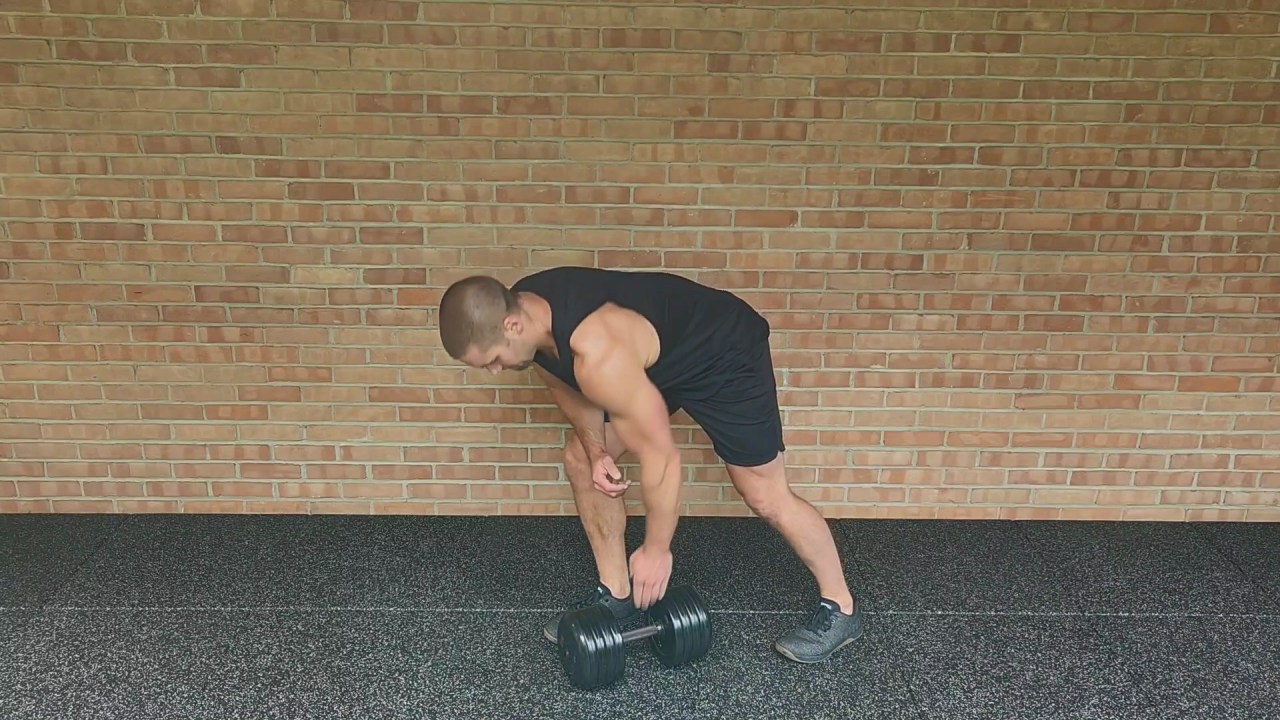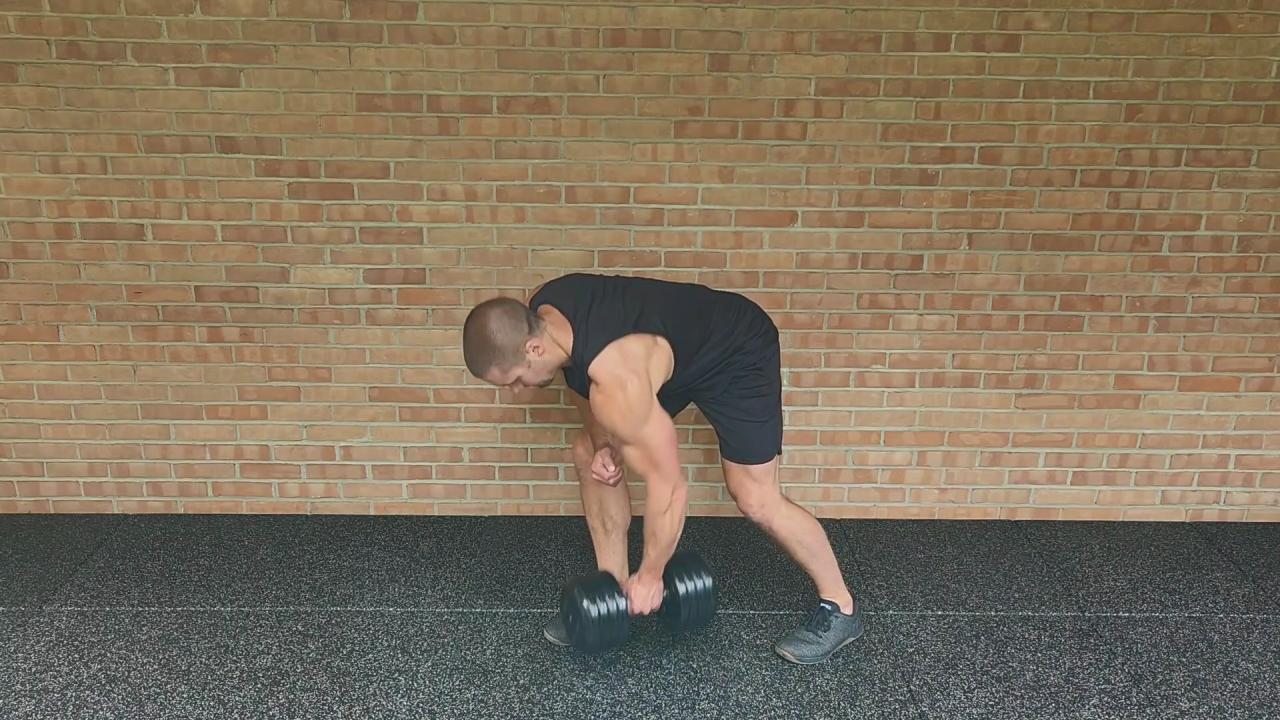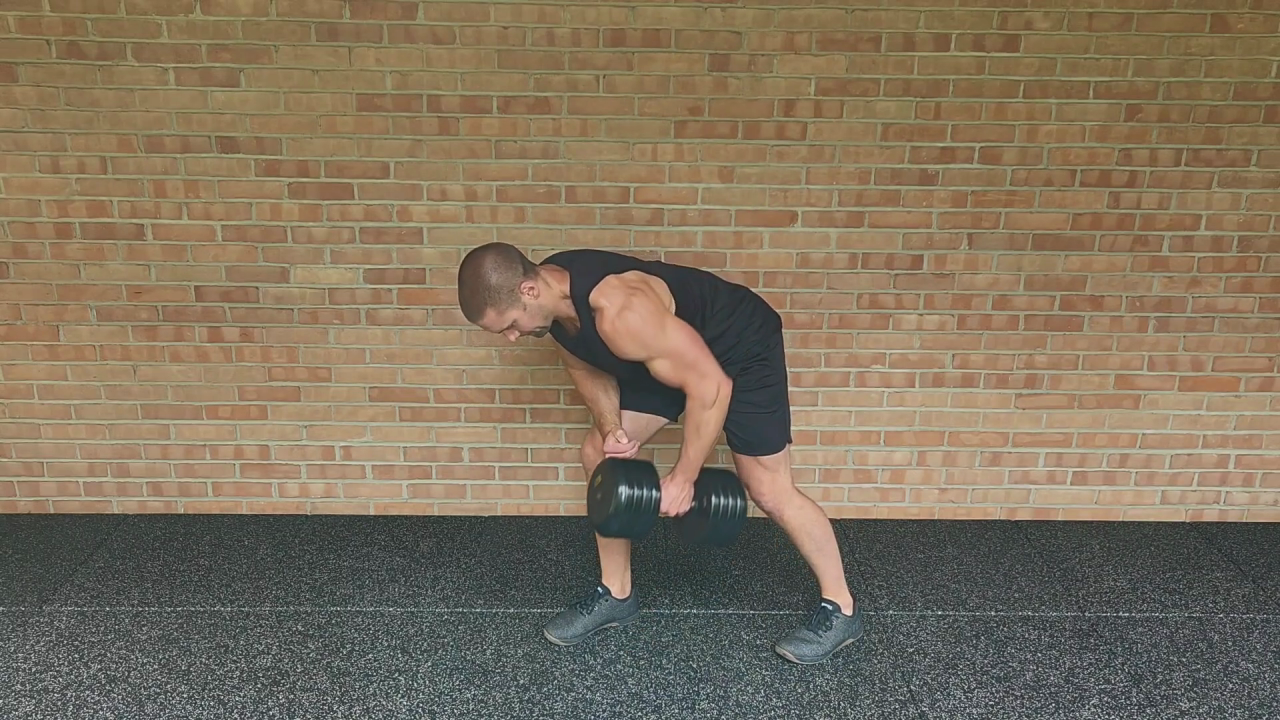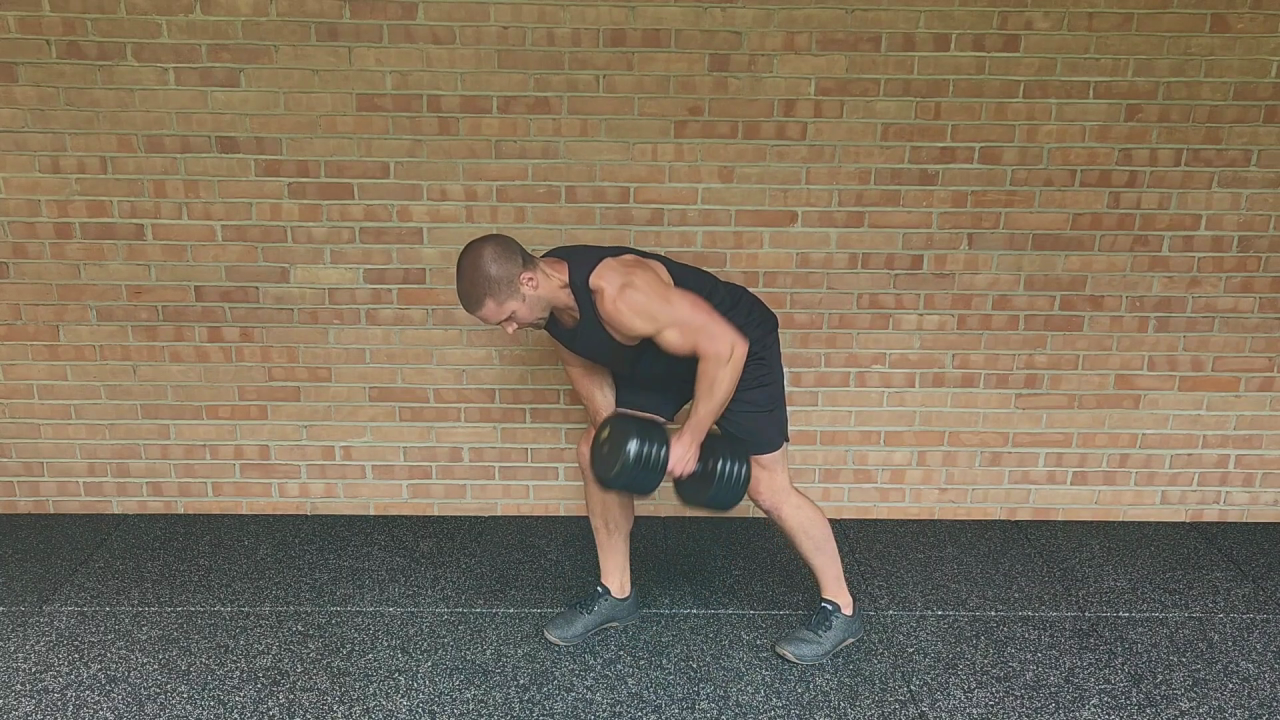
dt=1s
person 1, frame 1
left shoulder: (600, 353)
right shoulder: (519, 306)
left elbow: (661, 458)
right elbow: (566, 383)
left wrist: (656, 549)
right wrist: (598, 449)
left hip: (726, 353)
right hip: (663, 353)
left knee: (765, 496)
right knee: (580, 461)
left ankle: (840, 608)
right ankle: (615, 593)
person 1, frame 2
left shoulder: (615, 376)
right shoulder: (538, 314)
left elbow: (667, 488)
left wrist: (649, 577)
right wrist: (602, 441)
left hip: (738, 354)
right hip: (674, 353)
left knee: (756, 500)
right knee: (589, 456)
left ankle: (841, 607)
person 1, frame 3
left shoulder: (619, 313)
right shoulder: (552, 292)
left elbow: (712, 386)
right elbow: (586, 364)
left wrist: (682, 478)
right wrist: (610, 427)
left hip: (741, 346)
right hip: (665, 351)
left knee: (769, 491)
right knee: (598, 454)
left ankle: (841, 608)
right ankle: (616, 594)
person 1, frame 4
left shoulder: (617, 296)
right shoulder: (547, 293)
left elbow: (725, 348)
right elbow: (583, 364)
left wrist: (690, 441)
right wrist: (606, 426)
left hip: (737, 346)
right hip: (661, 352)
left knee: (767, 490)
right knee: (596, 453)
left ankle: (841, 608)
right ankle: (616, 594)
